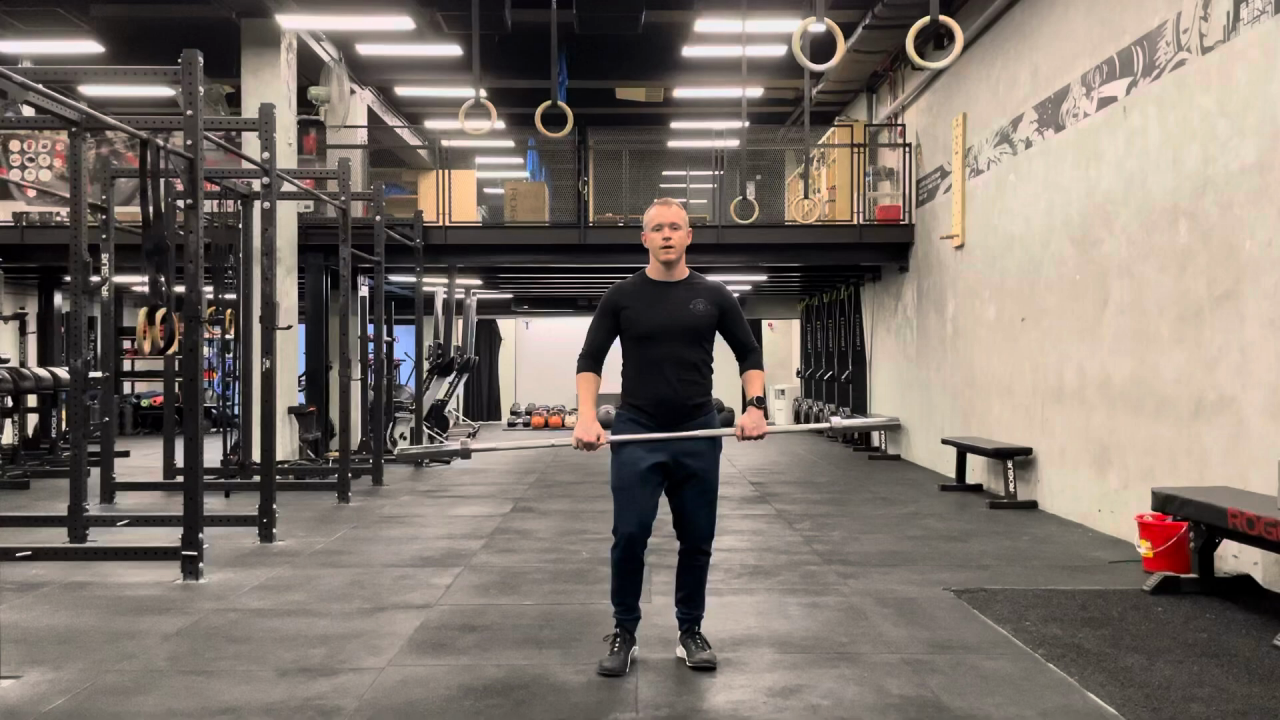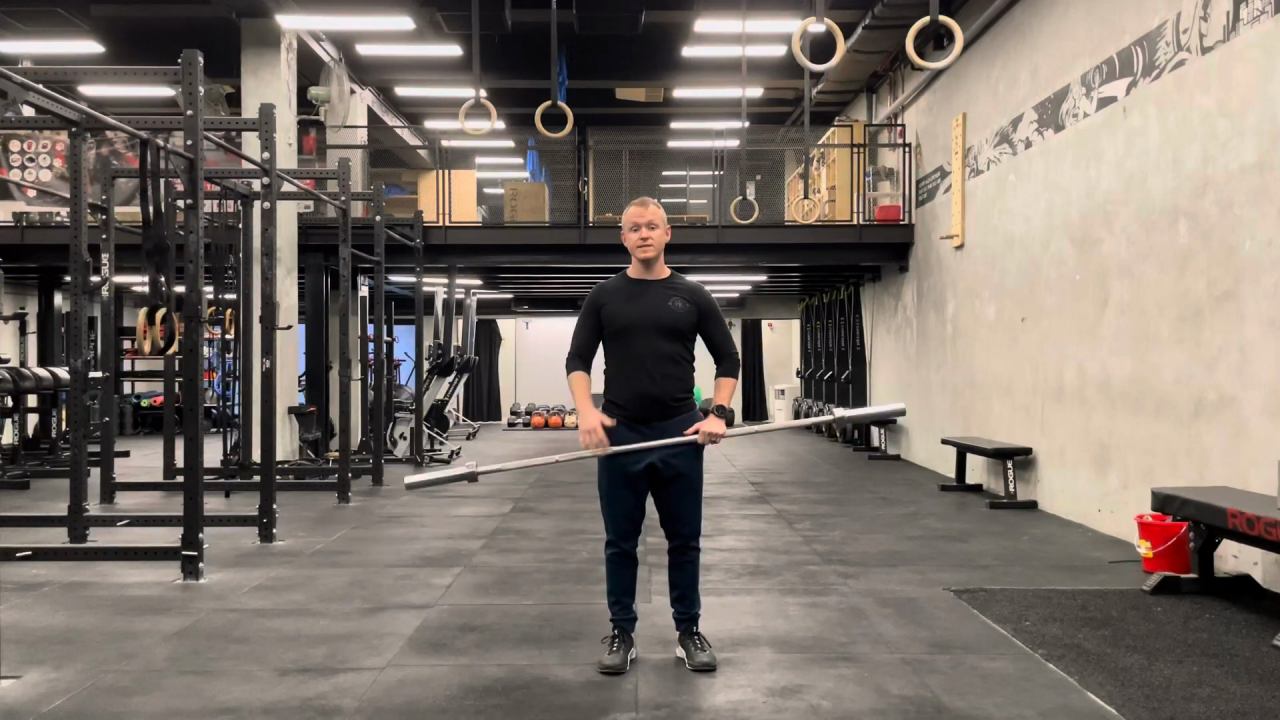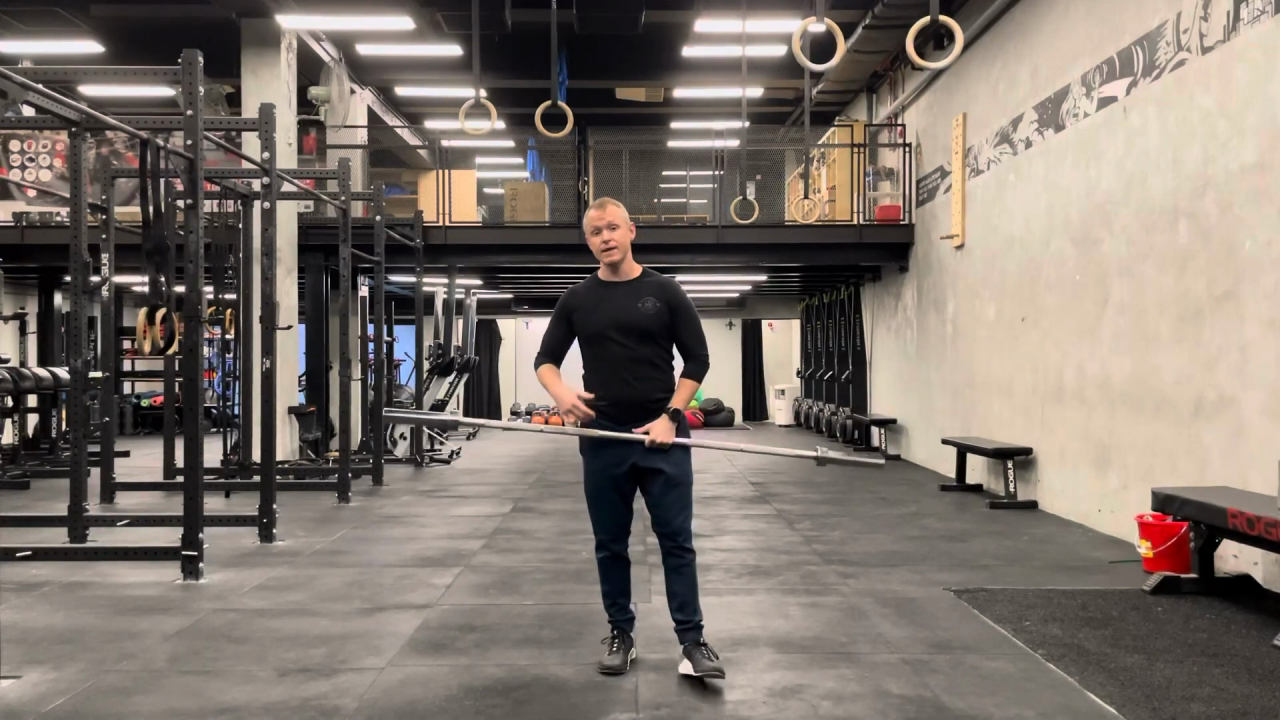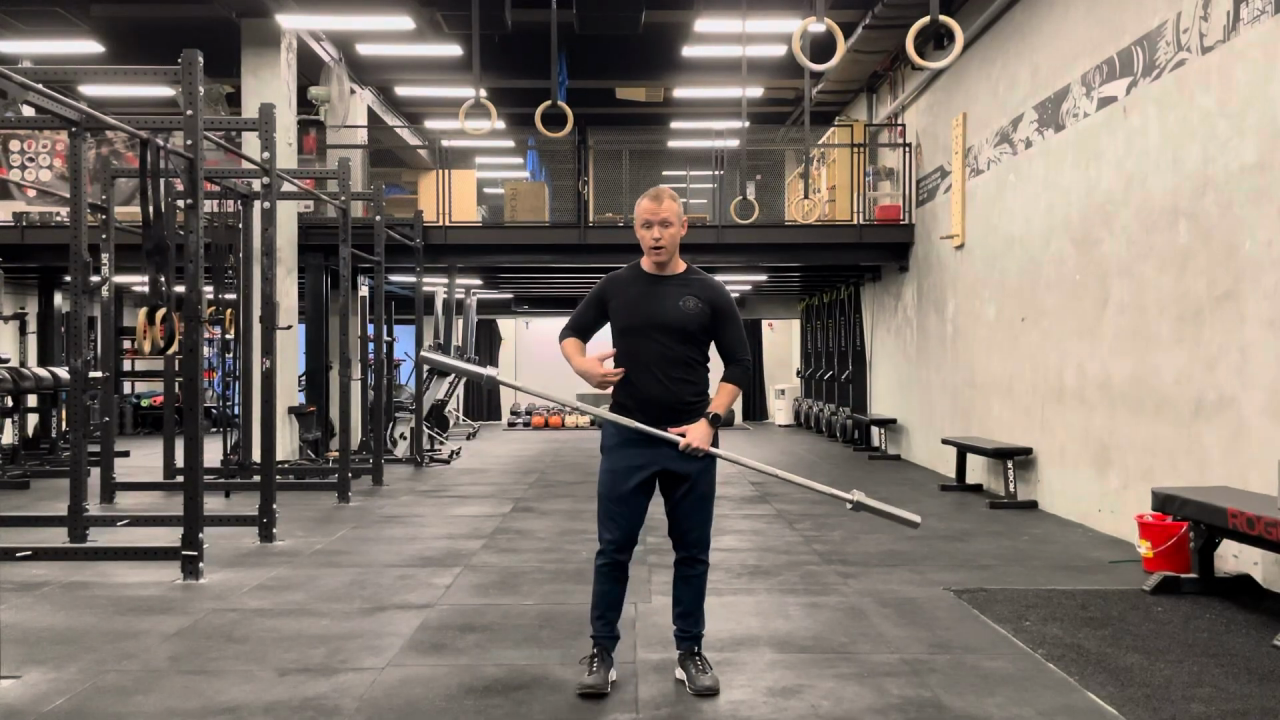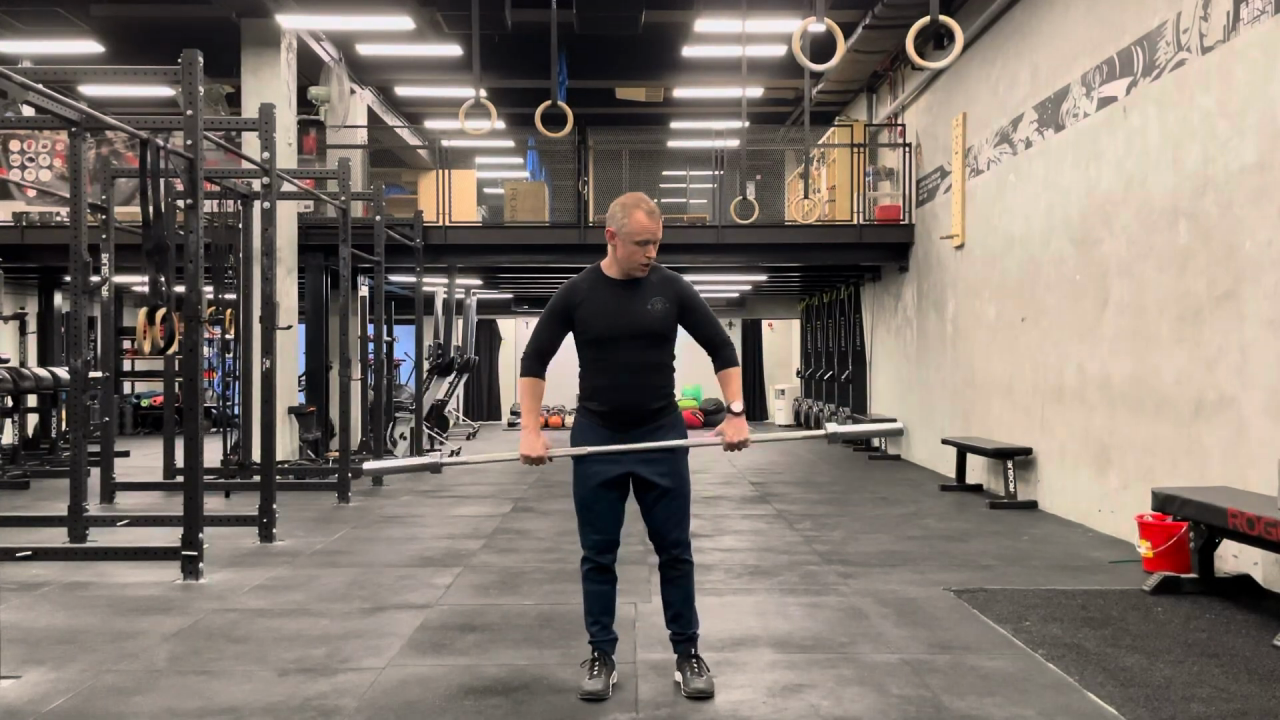
dt=1s
person 1, frame 1
left shoulder: (713, 295)
right shoulder: (621, 296)
left elbow: (749, 354)
right elbow: (590, 359)
left wrist: (754, 404)
right wrist: (587, 416)
left hip: (698, 434)
right hip: (636, 433)
left knee: (697, 541)
right knee: (629, 536)
left ankle: (690, 631)
right ankle: (624, 632)
person 1, frame 2
left shoulder: (693, 296)
right shoulder: (603, 296)
left elbow: (727, 358)
right elbow: (577, 360)
left wrist: (718, 412)
right wrist: (587, 411)
left hip: (680, 432)
right hip: (620, 434)
left knee: (684, 539)
right knee: (620, 541)
left ankle: (688, 631)
right ankle: (621, 633)
person 1, frame 3
left shoulder: (666, 292)
right shoulder: (576, 300)
left elbow: (697, 359)
right elbow: (545, 359)
left wrist: (671, 416)
right wrist: (559, 391)
left hip: (663, 433)
right hip: (603, 437)
left knee: (676, 539)
right knee: (610, 543)
left ankle: (691, 641)
right ankle: (621, 633)
person 1, frame 4
left shoulder: (709, 293)
right shoulder: (615, 287)
left elbow: (739, 365)
right elbow: (571, 334)
left wrist: (709, 421)
right wrist: (580, 363)
left hip: (691, 439)
right hip: (626, 437)
left knee: (692, 552)
right knee: (614, 549)
left ankle: (689, 652)
right ankle: (602, 650)
person 1, frame 5
left shoulder: (673, 288)
right shoulder: (576, 294)
left elbow: (721, 347)
right elbow: (534, 360)
left wrist: (735, 412)
right wrist: (531, 429)
left hip: (662, 435)
right hip: (597, 438)
left knee: (675, 549)
right knee: (598, 554)
left ankle: (687, 653)
right ankle: (602, 655)
